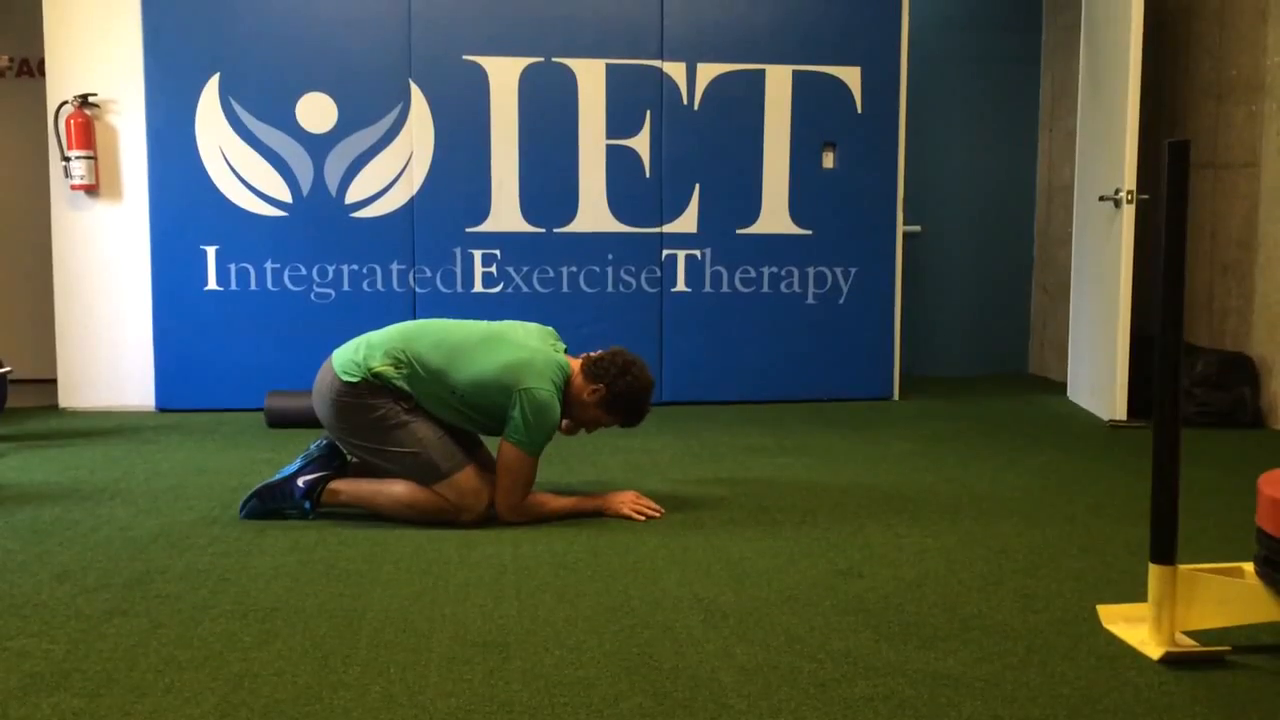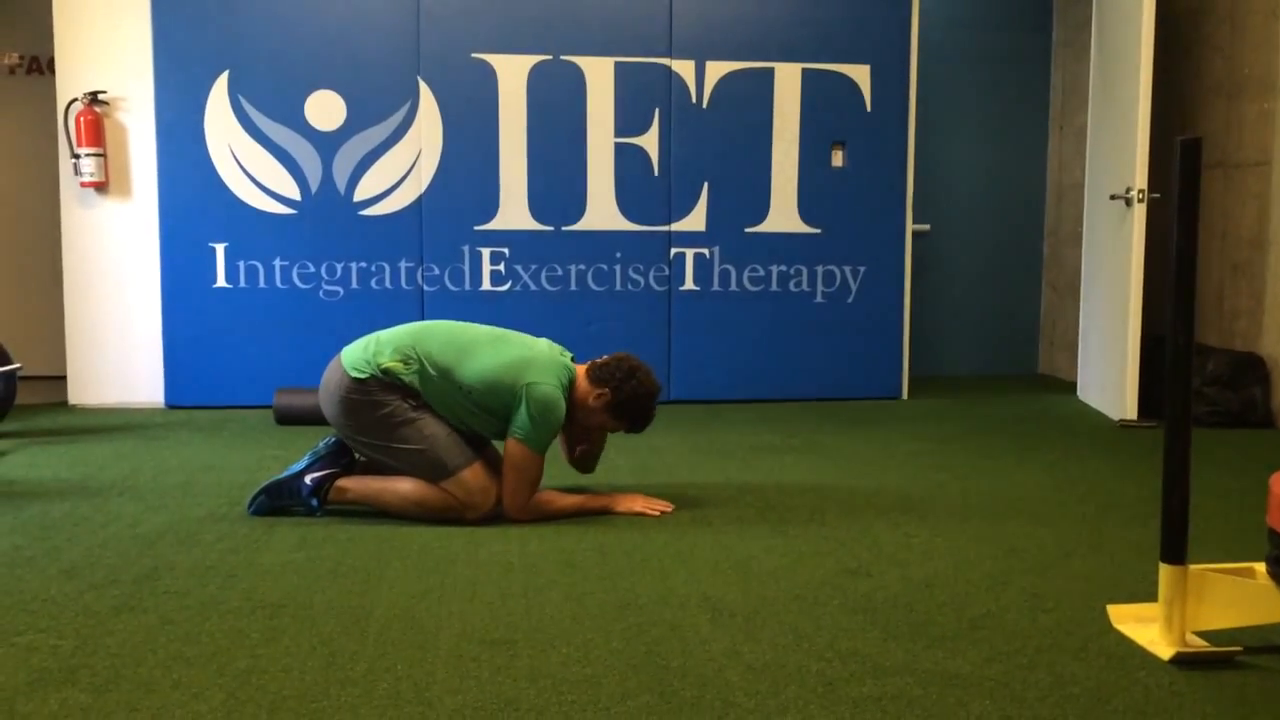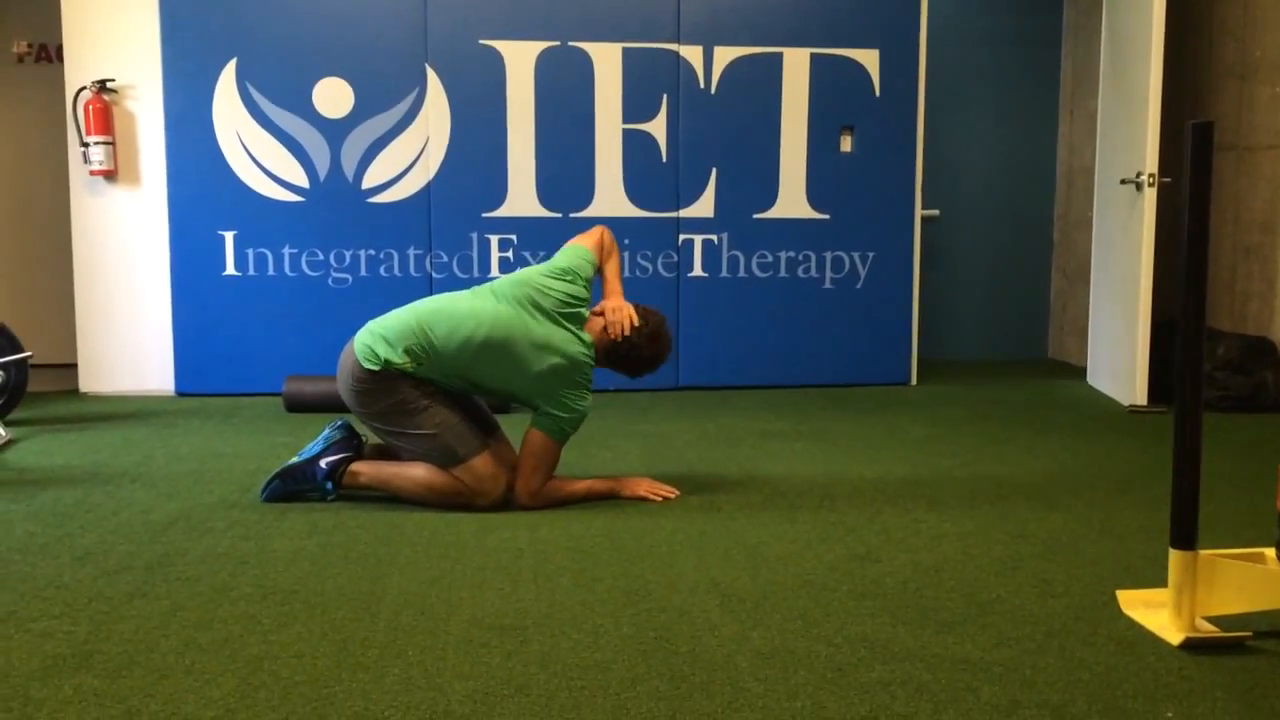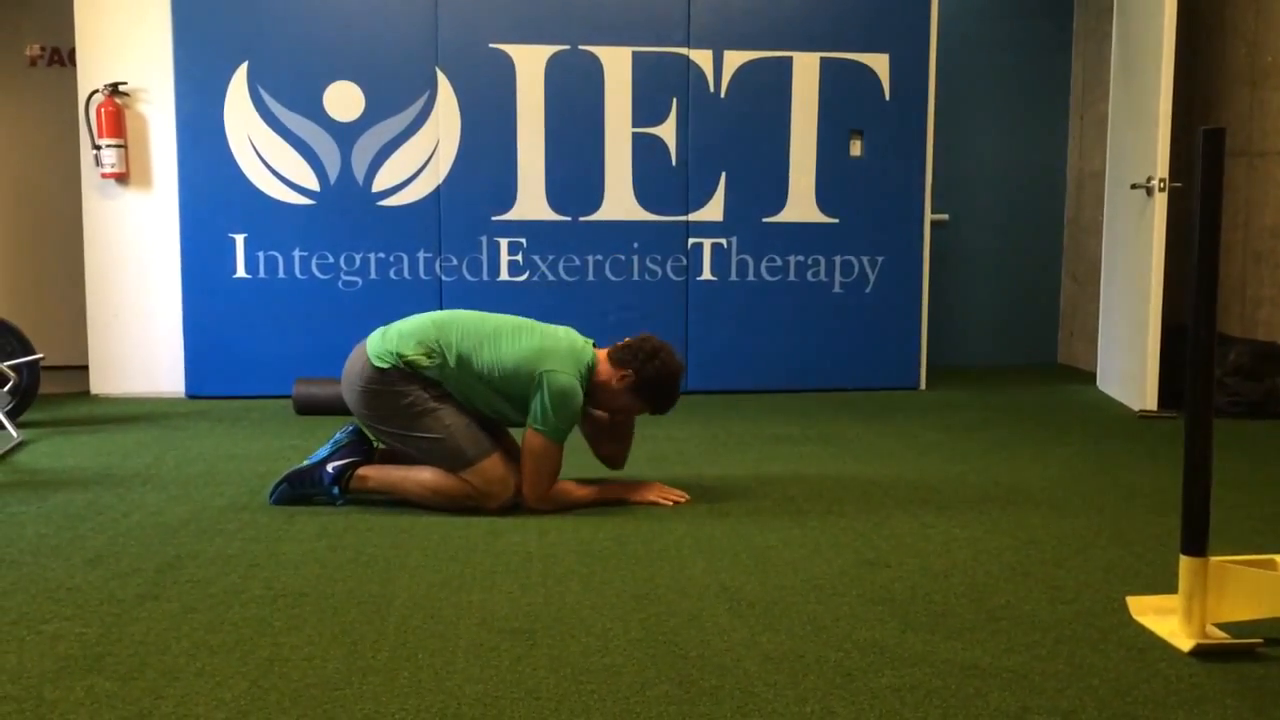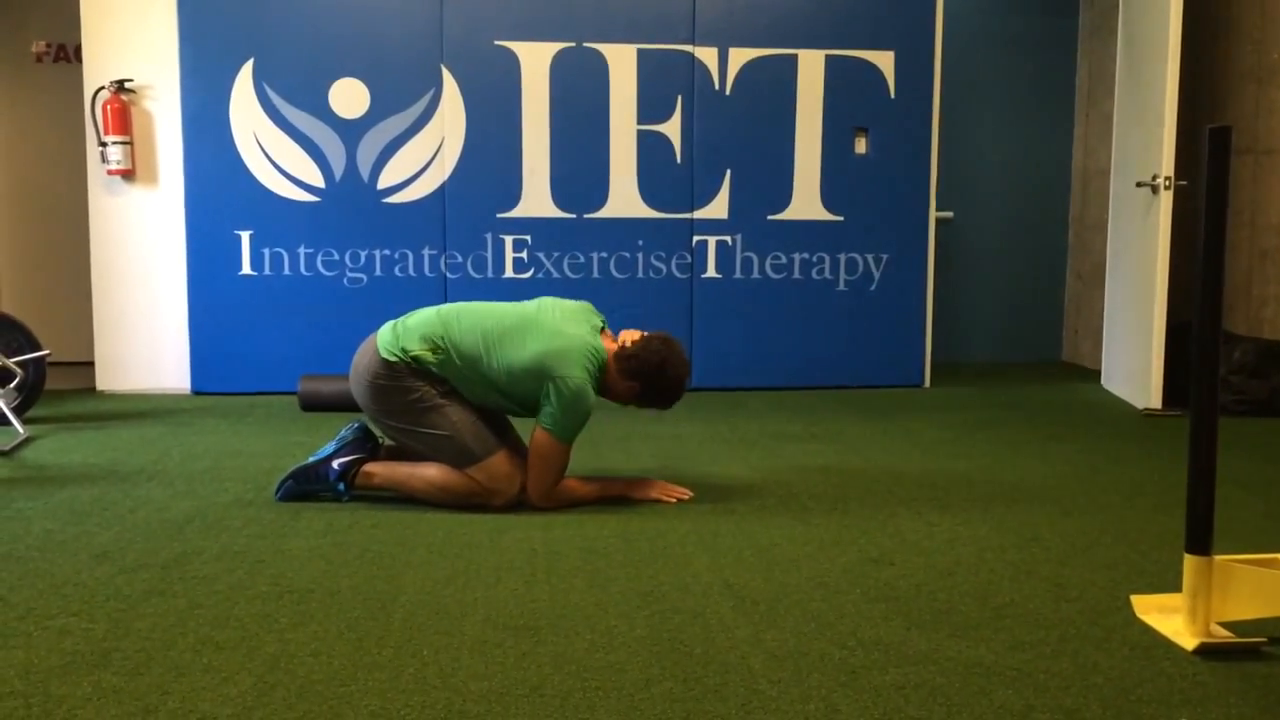
dt=1s
person 1, frame 1
left shoulder: (549, 341)
right shoulder: (539, 394)
left elbow: (565, 423)
right elbow: (511, 506)
right wrist: (601, 503)
left hip: (364, 371)
right hip: (355, 388)
left knee: (483, 479)
right knee: (471, 501)
left ankle: (344, 461)
right ankle: (316, 489)
person 1, frame 2
left shoulder: (559, 360)
right shoulder: (544, 393)
left elbow: (582, 463)
right elbow: (518, 505)
left wrist: (594, 429)
right wrist: (610, 503)
left hip: (370, 370)
right hip: (362, 386)
left knee: (491, 476)
right knee: (477, 499)
left ankle: (350, 461)
right ankle: (326, 487)
person 1, frame 3
left shoulder: (566, 286)
right shoulder: (570, 388)
left elbow: (601, 235)
right elbow: (528, 492)
left wrist: (614, 295)
right wrist: (617, 487)
left hip: (383, 345)
right hip: (377, 372)
left knee: (502, 465)
right knee: (489, 486)
left ankle: (357, 449)
right ankle: (339, 471)
person 1, frame 4
left shoulder: (577, 347)
right shoulder: (562, 381)
left elbow: (612, 456)
right elbow: (537, 494)
left wrist: (624, 408)
right wrist: (627, 492)
left hip: (393, 360)
right hip: (384, 375)
left knee: (509, 467)
right knee: (497, 489)
left ankle: (368, 452)
right ankle: (347, 476)
person 1, frame 5
left shoulder: (587, 318)
right shoulder: (573, 383)
left elbow: (624, 384)
right elbow: (542, 492)
left wrist: (631, 347)
right wrist: (629, 487)
left hip: (403, 352)
right hip: (391, 370)
left knee: (514, 465)
right knee: (502, 486)
left ankle: (374, 448)
right ankle: (354, 472)
